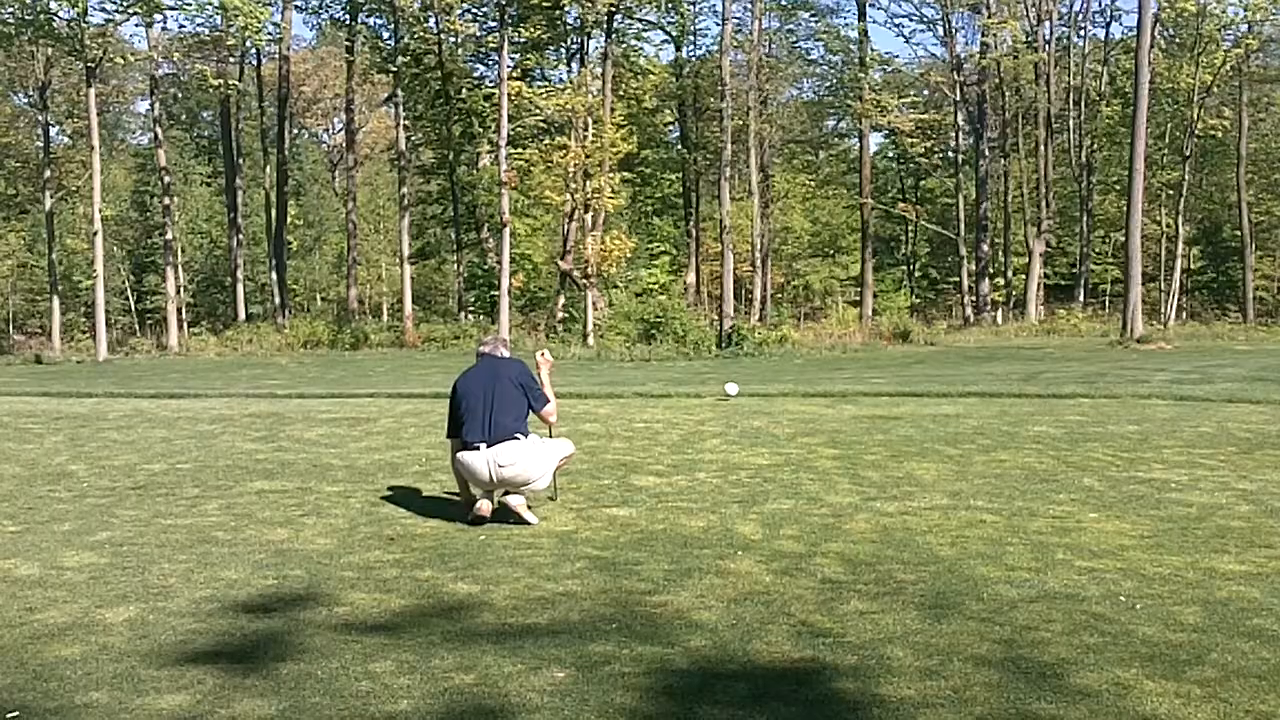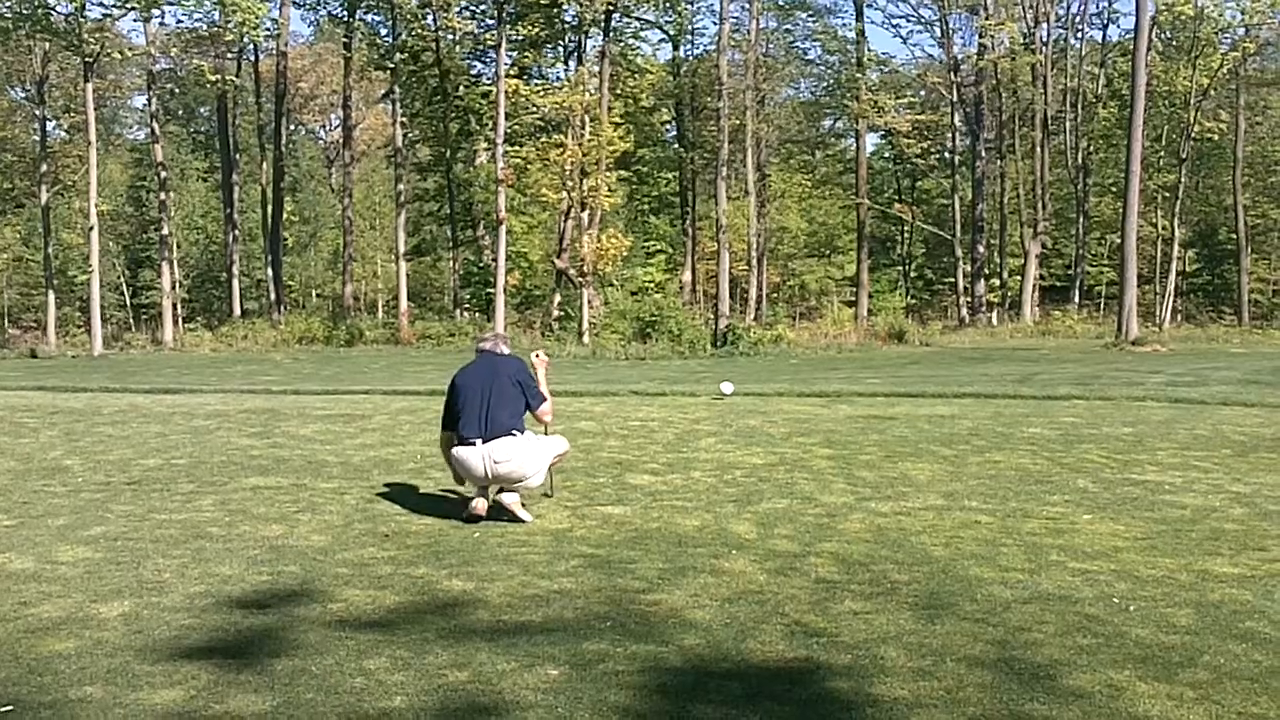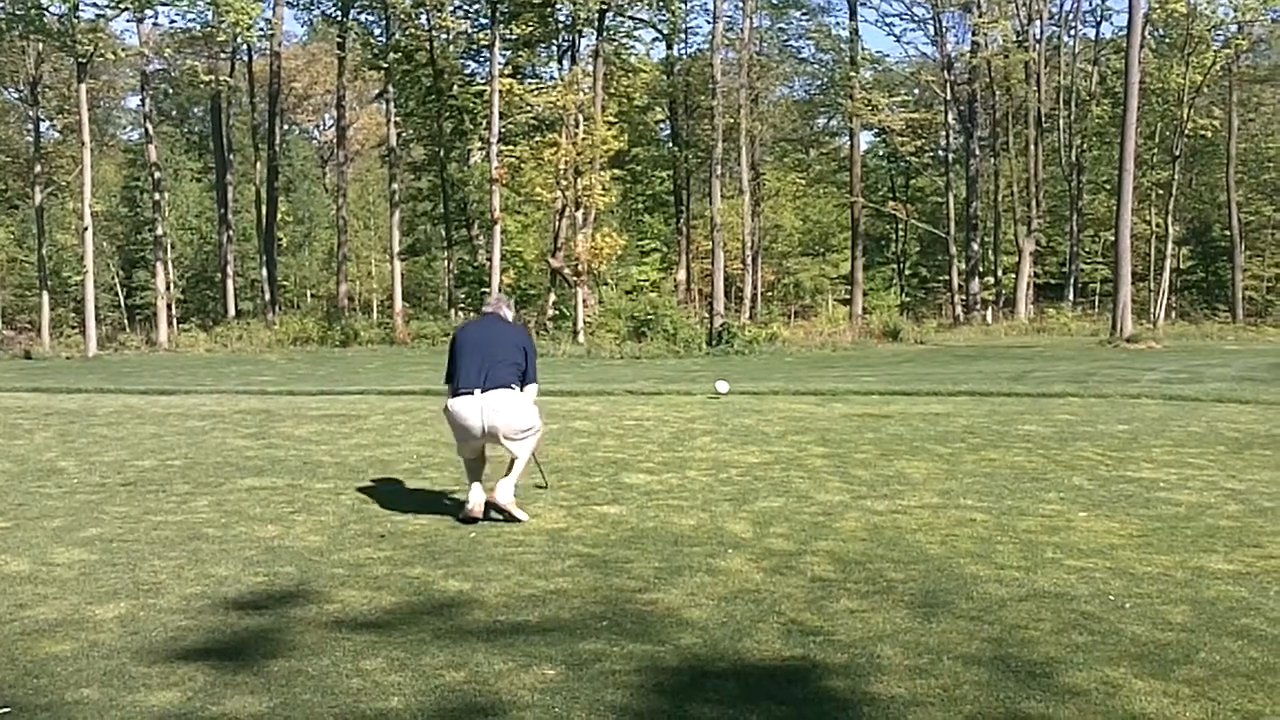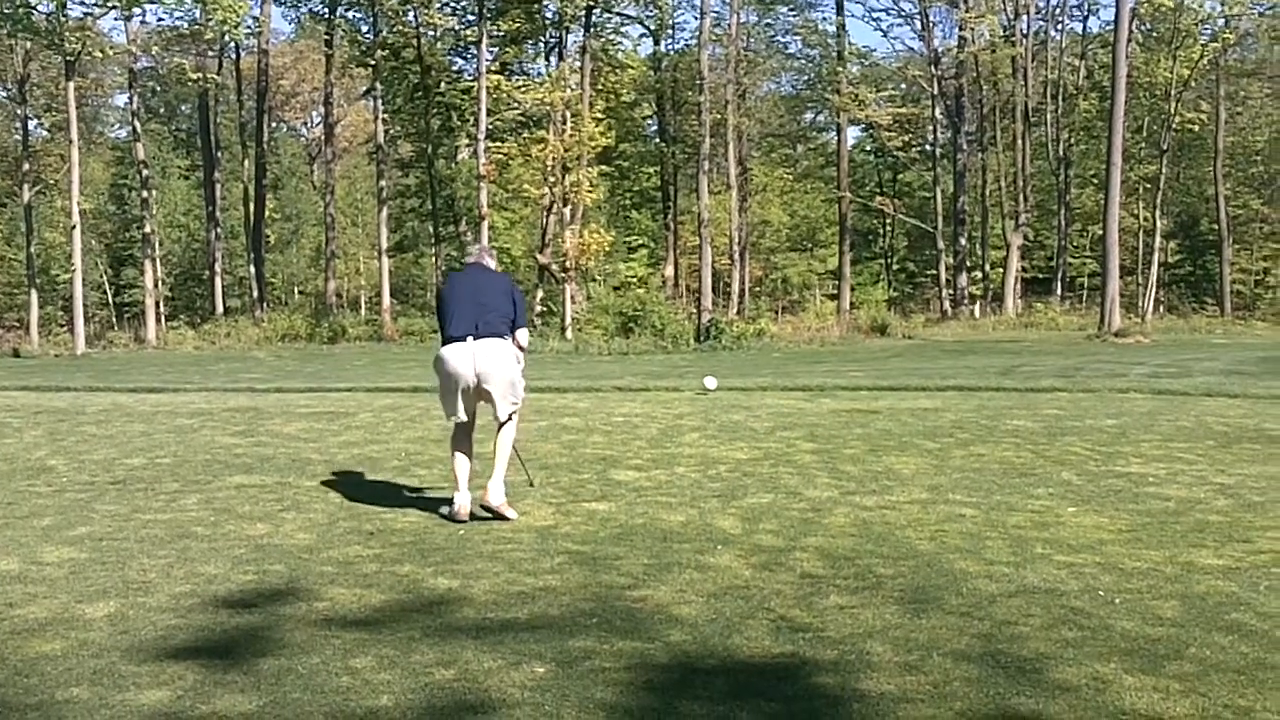
dt=0.4s
person 1, frame 1
left shoulder: (462, 380)
right shoulder: (516, 367)
left elbow: (456, 447)
right elbow: (550, 417)
left wrist: (465, 494)
right wrist: (544, 373)
left hip: (474, 467)
right hip: (514, 460)
right knee: (566, 447)
left ankle: (484, 499)
right ankle: (516, 494)
person 1, frame 2
left shoulder: (461, 375)
right shoulder: (514, 365)
left elbow: (446, 440)
right elbow: (545, 416)
left wrist: (456, 470)
right wrist: (541, 373)
left hip: (469, 463)
right hip: (509, 457)
right knee: (560, 445)
left ankle: (479, 497)
right ankle: (510, 492)
person 1, frame 3
left shoulder: (463, 331)
right shoulder: (520, 333)
left elbow: (451, 389)
right elbow: (530, 394)
left hip: (463, 409)
right hip: (504, 407)
left knee: (472, 446)
right knee: (534, 426)
left ankle: (475, 497)
right ankle: (504, 491)
person 1, frame 4
left shoulder: (448, 285)
right shoulder: (506, 282)
right elbow: (522, 340)
right wrist: (514, 362)
left hip: (454, 356)
right hip: (496, 353)
left knee: (462, 424)
right knee: (508, 419)
left ankle: (461, 499)
right ankle: (495, 491)
